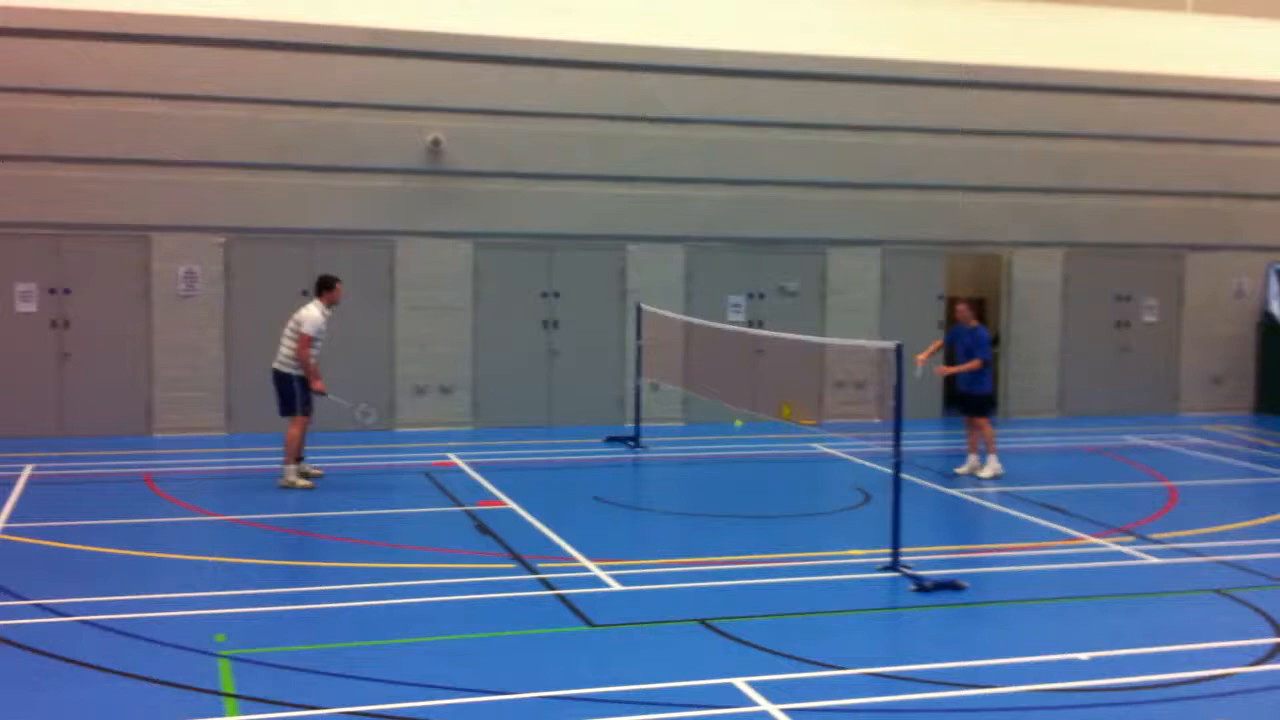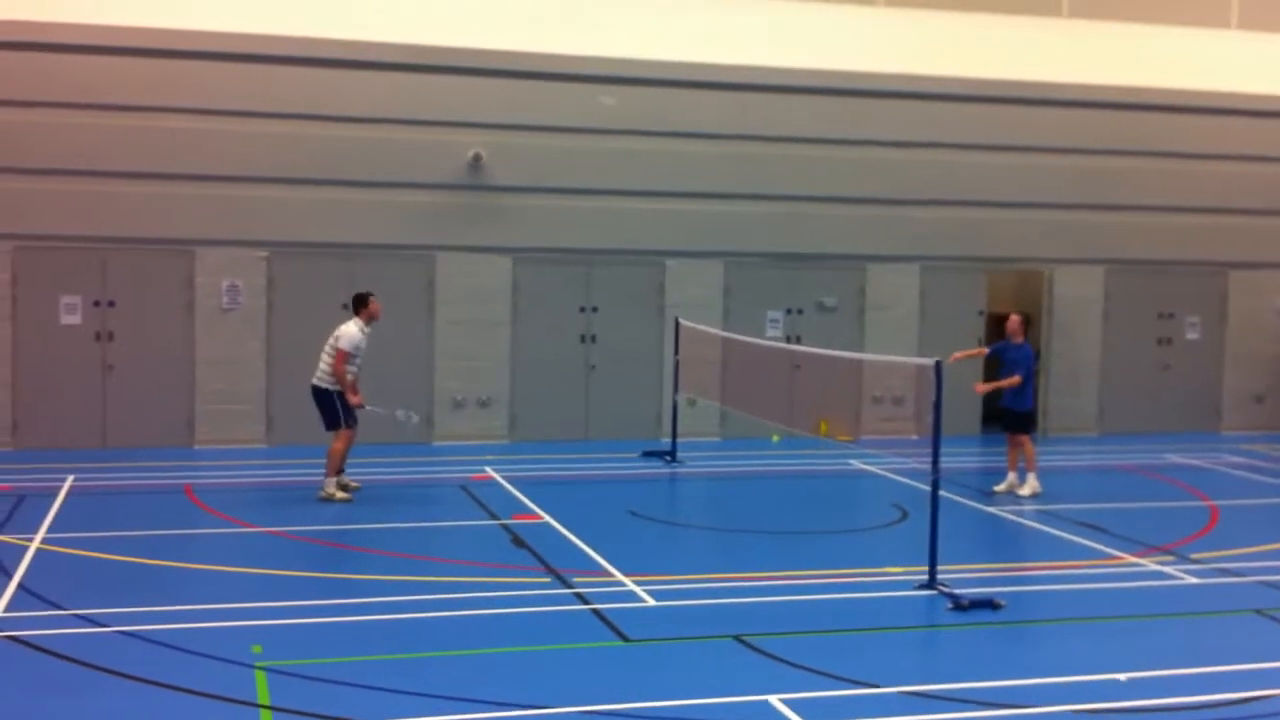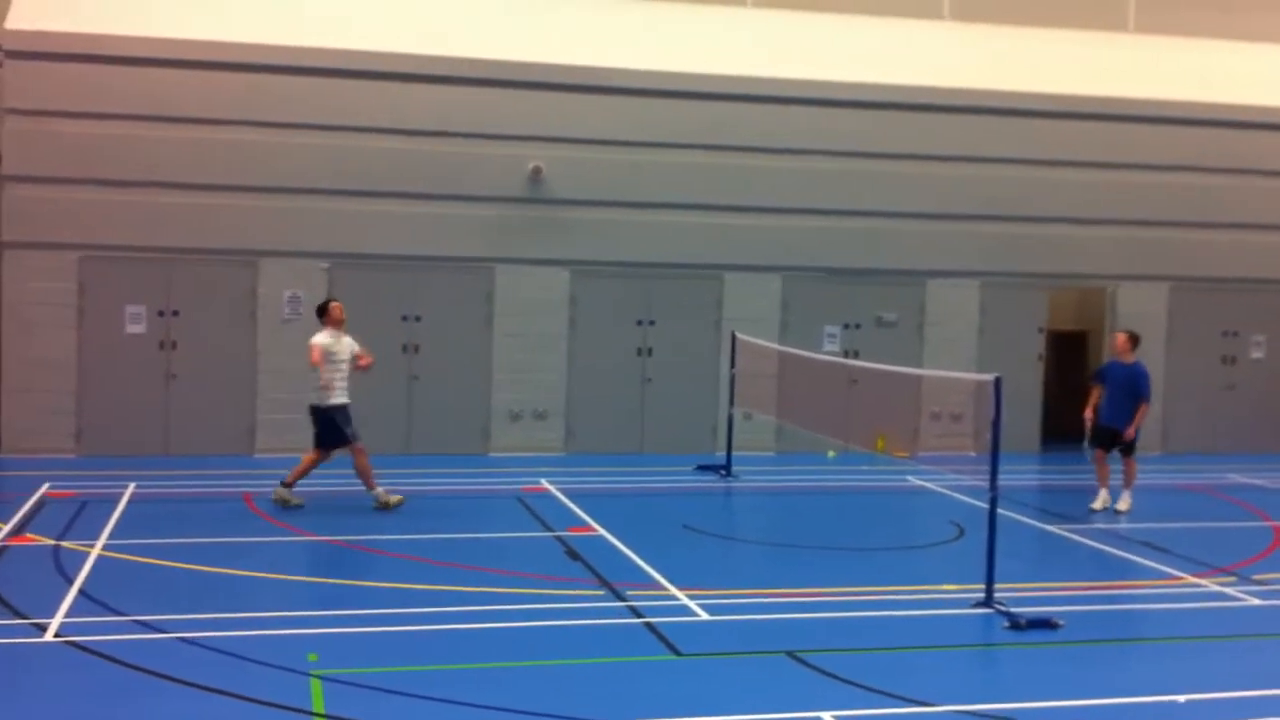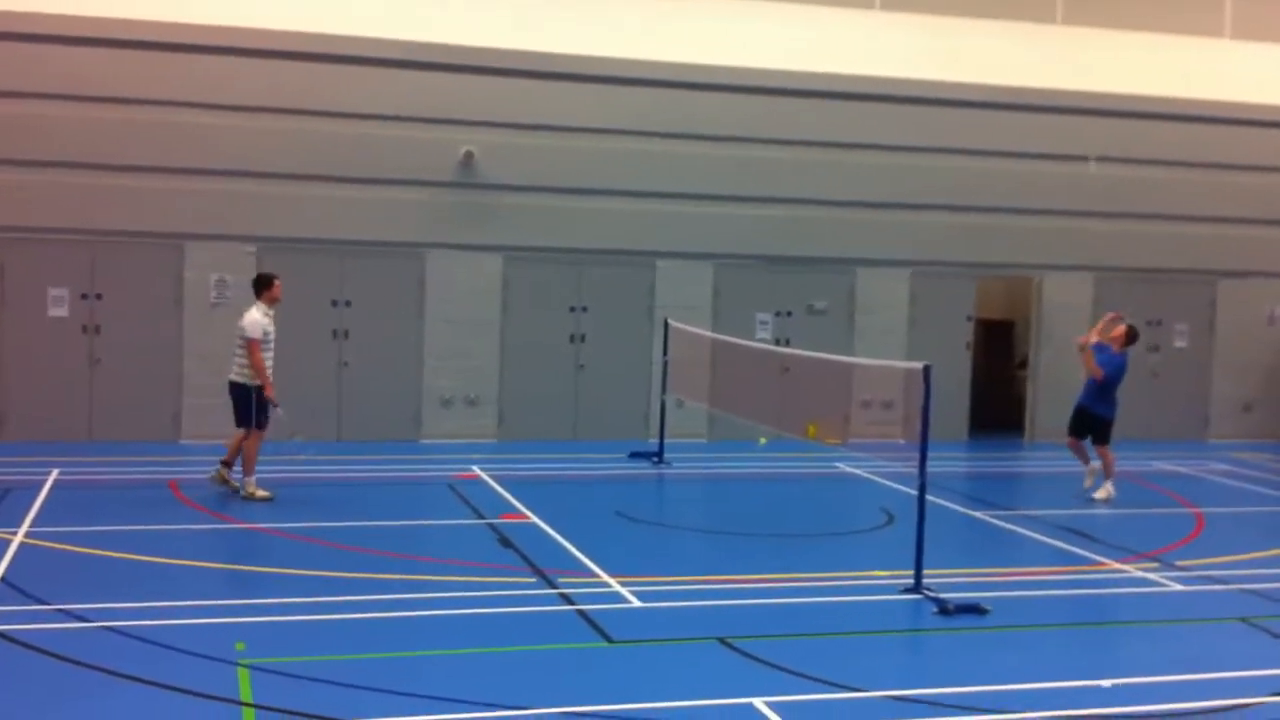
dt=1s
person 1, frame 1
left shoulder: (317, 313)
right shoulder: (314, 316)
right elbow: (301, 351)
left wrist: (317, 378)
right wrist: (313, 381)
left hip: (295, 374)
right hip: (291, 374)
left knee: (304, 419)
right knee: (298, 420)
left ankle: (300, 465)
right ankle: (289, 474)
person 1, frame 2
left shoulder: (362, 332)
right shoulder: (352, 332)
right elbow: (338, 366)
left wrist: (355, 392)
right wrist: (349, 394)
left hip: (340, 389)
right hip: (327, 388)
left knee: (350, 432)
right knee: (344, 433)
left ankle: (340, 477)
right ankle: (329, 487)
person 1, frame 3
left shoulder: (347, 341)
right shoulder: (321, 339)
left elbow: (366, 360)
right elbow: (316, 358)
left wrist: (363, 362)
right wrist: (324, 375)
left hip: (336, 405)
right hip: (328, 406)
left knee: (321, 452)
right knee: (357, 449)
left ankle: (284, 489)
right ankle: (379, 495)
person 1, frame 4
left shoulder: (265, 316)
right shoulder: (255, 319)
right elbow: (255, 357)
left wrist: (267, 385)
right wrist: (268, 387)
left hip: (254, 384)
right hip: (249, 385)
left knee: (249, 431)
right knee: (256, 433)
left ankle: (224, 469)
right ankle: (249, 485)
person 2, frame 1
left shoulder: (981, 335)
right shoulder: (958, 330)
left elbow: (978, 363)
right elbow: (941, 342)
left wrist: (952, 370)
right wrist: (925, 355)
left hip: (980, 387)
right hip: (964, 386)
left knee: (982, 422)
right knee: (970, 422)
left ankle: (993, 462)
right ankle: (973, 461)
person 2, frame 2
left shoulder: (1026, 352)
right shoulder: (1006, 345)
left elbow: (1017, 379)
right elbow: (984, 351)
left wrist: (989, 386)
right wrist: (963, 354)
left hip: (1022, 404)
right hip: (1007, 402)
left knee: (1023, 440)
right knee: (1011, 440)
left ankle: (1032, 482)
right ankle: (1012, 478)
person 2, frame 3
left shoulder: (1140, 373)
right shoulder: (1109, 366)
left elbow: (1145, 403)
right elbow: (1098, 387)
left wrist: (1134, 426)
right wrist: (1090, 408)
left hip: (1127, 426)
right hip: (1105, 422)
left knee: (1127, 459)
right knee: (1099, 456)
left ankle: (1126, 496)
right ankle: (1103, 495)
person 2, frame 4
left shoulder: (1119, 361)
right shoulder: (1105, 349)
left elbow: (1096, 374)
right elbow: (1092, 337)
left wrist: (1085, 351)
right wrist: (1107, 319)
left hip: (1102, 411)
right hip: (1084, 405)
left knee: (1102, 448)
right knee: (1073, 442)
left ankle: (1108, 486)
right ankle: (1090, 468)
